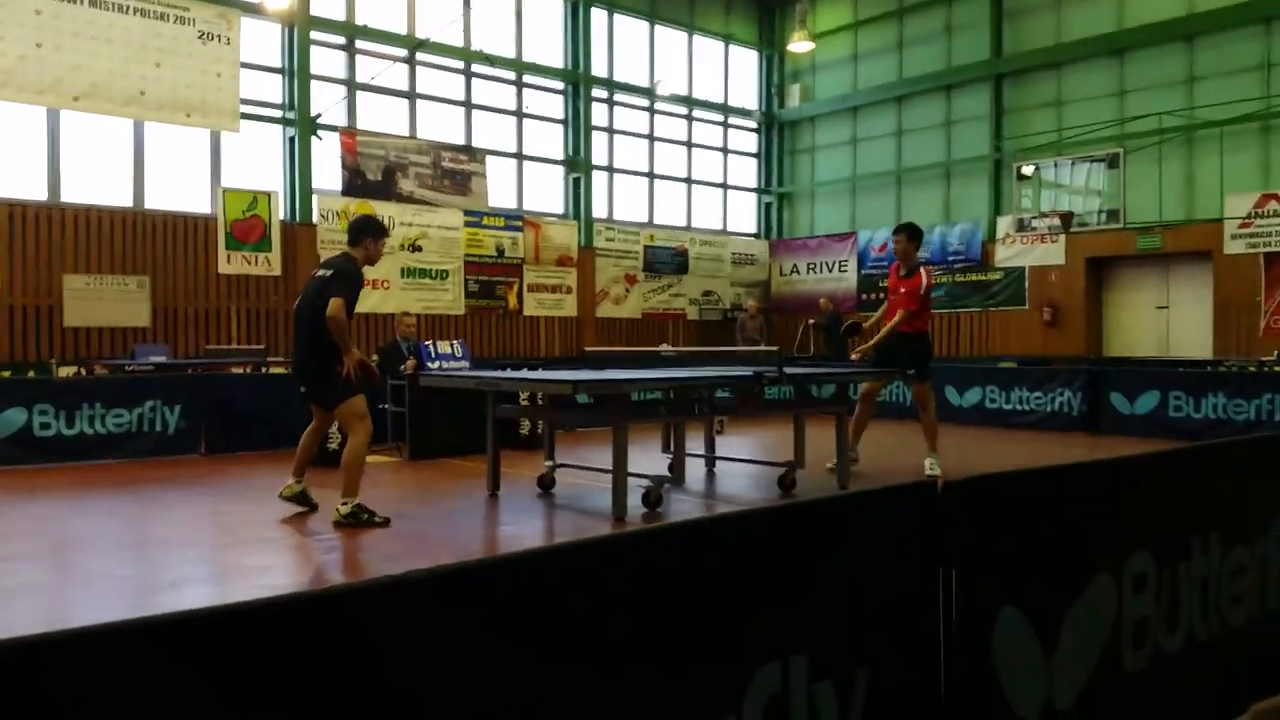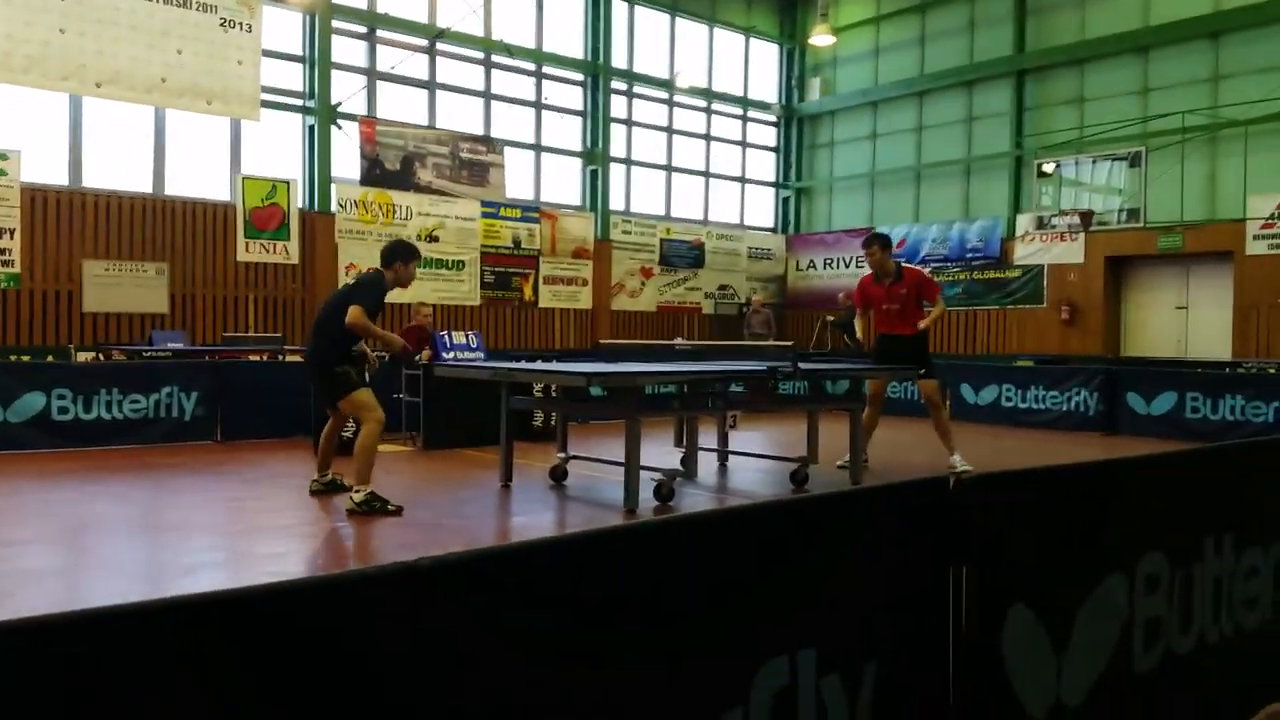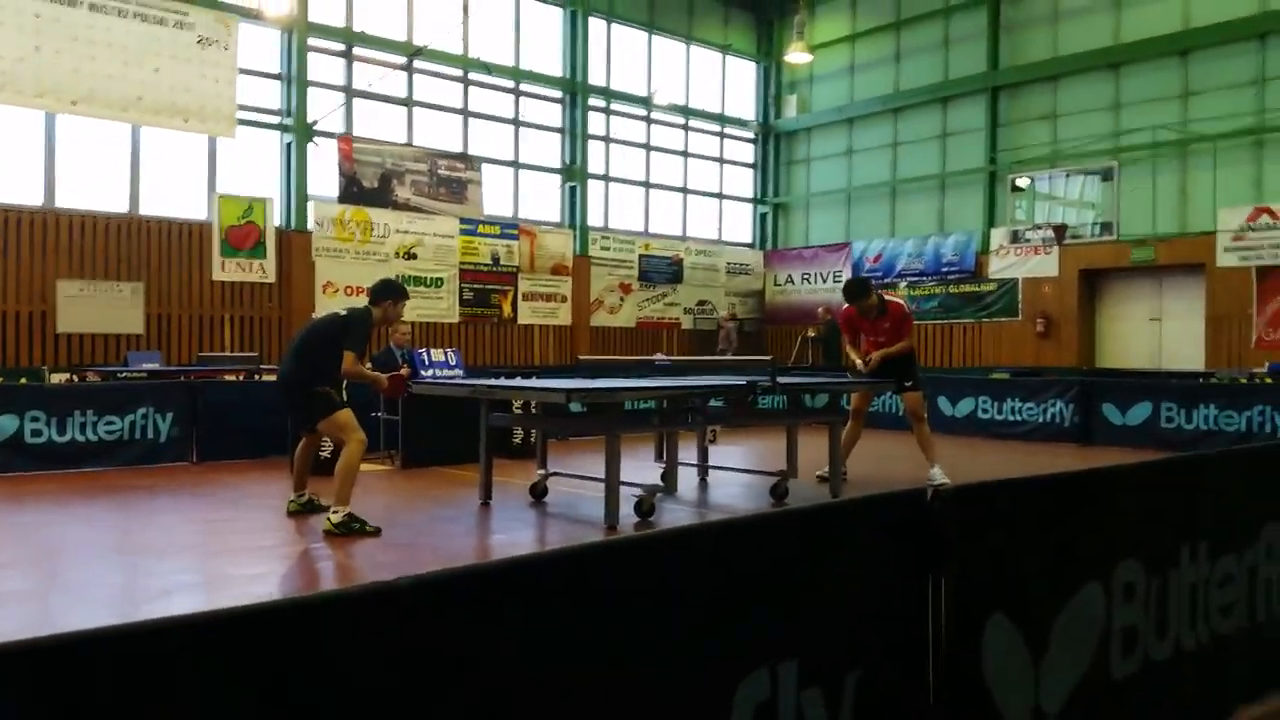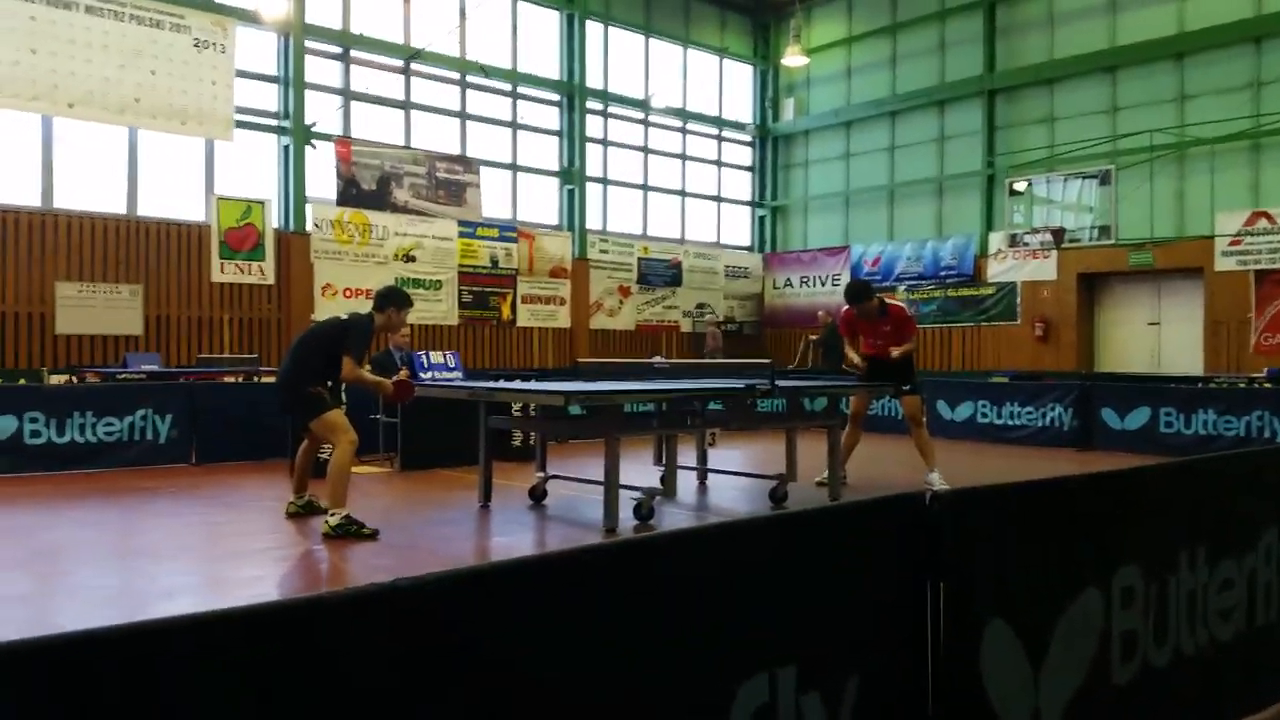
dt=0.5s
person 1, frame 1
left shoulder: (330, 265)
right shoulder: (350, 271)
left elbow: (301, 306)
right elbow: (334, 313)
right wrist: (348, 351)
left hip: (308, 357)
right hip: (326, 361)
left knee: (322, 422)
right knee: (361, 428)
left ankle: (295, 485)
right ankle: (348, 507)
person 1, frame 2
left shoulder: (369, 282)
right shoulder: (373, 284)
right elbow: (353, 320)
left wrist: (363, 350)
right wrist: (387, 338)
left hip: (325, 356)
right hip: (330, 359)
left knee: (340, 416)
right knee: (373, 418)
left ankle: (323, 478)
right ankle: (361, 495)
person 1, frame 3
left shoulder: (355, 317)
right shoulder: (362, 321)
right elbow: (348, 369)
left wrist: (374, 378)
right wrist: (375, 378)
left hip: (293, 377)
right hip: (307, 382)
left knee: (313, 436)
right knee: (355, 439)
left ankle: (299, 499)
right ankle: (339, 516)
person 1, frame 4
left shoulder: (357, 323)
right shoulder: (362, 327)
left elbow: (347, 369)
right elbow: (348, 373)
left wrist: (378, 383)
right wrist: (378, 383)
left hip: (294, 379)
right hip: (302, 383)
left knee: (315, 438)
right knee: (346, 440)
left ankle: (299, 501)
right ankle: (336, 519)
person 2, frame 1
left shoulder: (920, 279)
right shoulder: (894, 269)
left elbow: (900, 319)
left wrist: (870, 345)
right wrist: (868, 324)
left hip: (913, 341)
right hip: (889, 338)
left knee: (923, 401)
right knee: (866, 394)
left ankle: (931, 457)
right ankle: (851, 450)
person 2, frame 2
left shoulder: (917, 276)
right shoulder: (865, 284)
left elbow: (938, 304)
right elbow: (860, 315)
left wrist: (929, 320)
right wrist: (860, 333)
left hip: (914, 342)
right hip: (884, 342)
left knee: (933, 401)
right knee: (873, 398)
left ankle: (954, 456)
right ankle: (860, 453)
person 2, frame 3
left shoulder: (898, 307)
right shoulder: (848, 313)
left elbow: (908, 343)
right elbow: (849, 344)
left wrist: (883, 353)
right wrist: (857, 361)
left hip: (900, 359)
right hip: (871, 361)
left knee: (917, 414)
right knee: (856, 412)
left ankle: (934, 469)
person 2, frame 4
left shoulder: (898, 310)
right shoulder: (848, 314)
left elbow: (912, 342)
right elbow: (848, 345)
left wrist: (900, 351)
right wrist: (855, 356)
left hip: (899, 363)
right hip: (870, 362)
left knee: (915, 418)
right knee: (855, 416)
left ankle: (932, 473)
right ankle: (838, 470)
